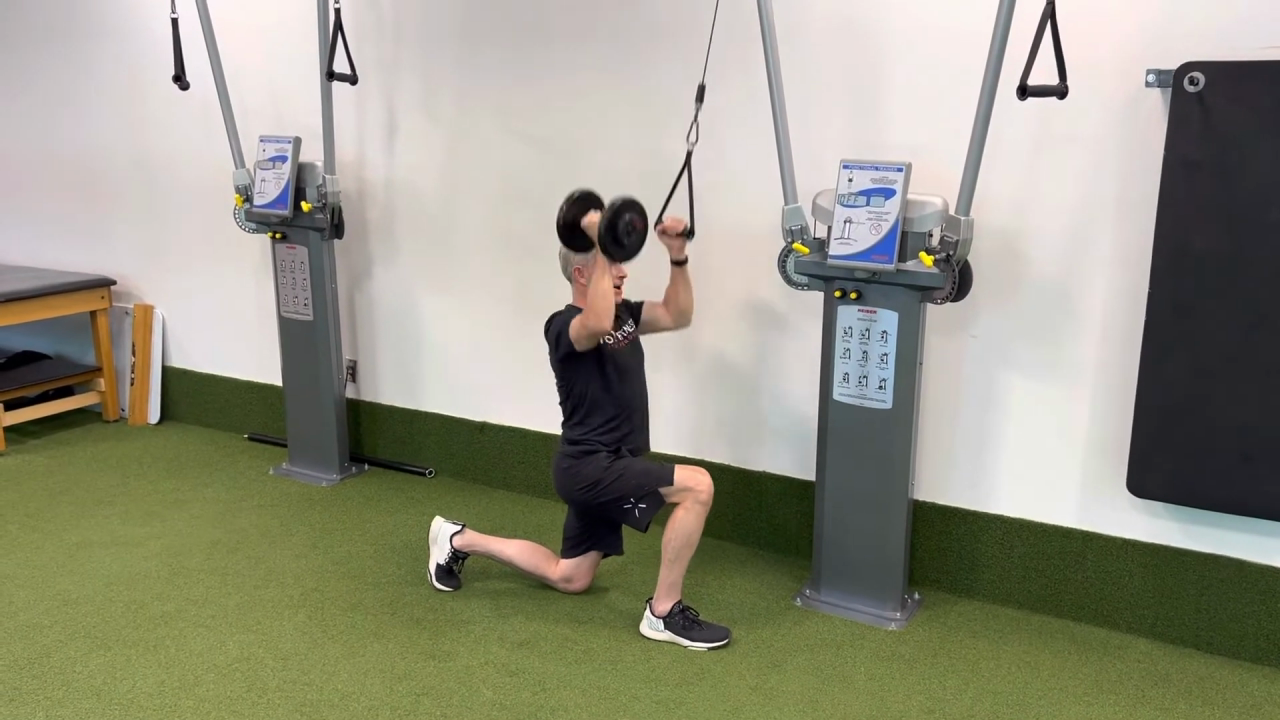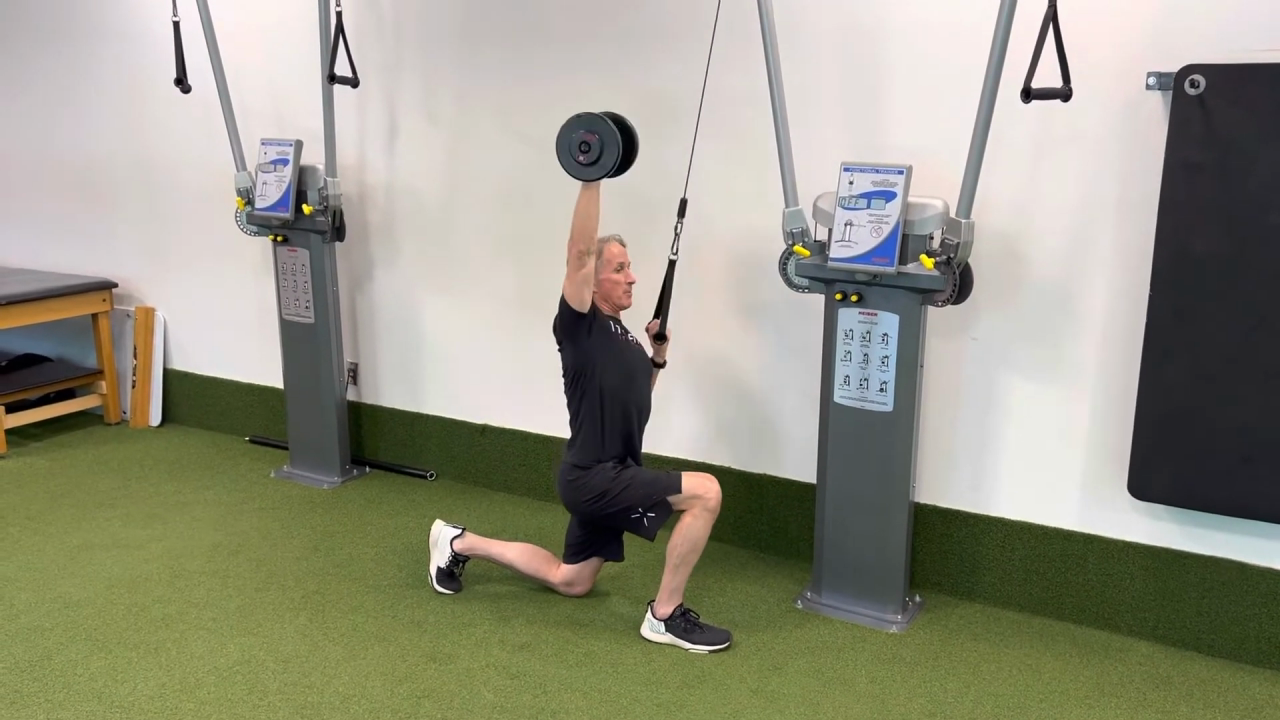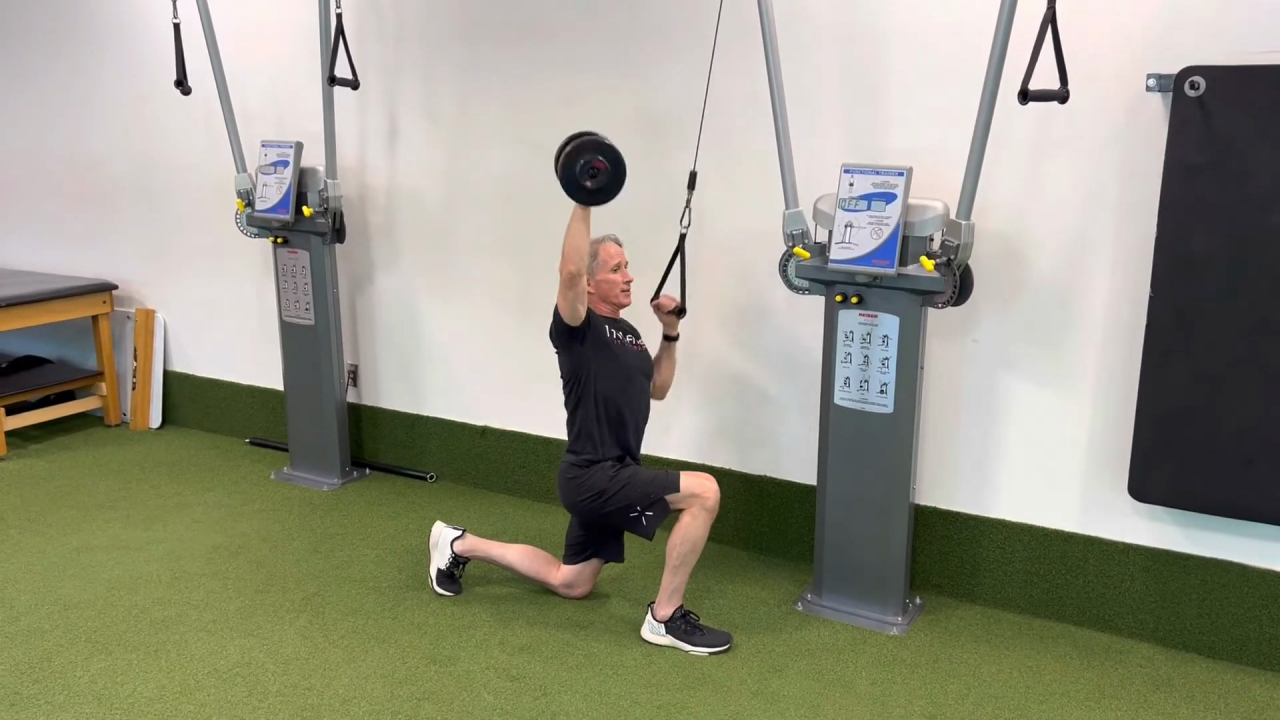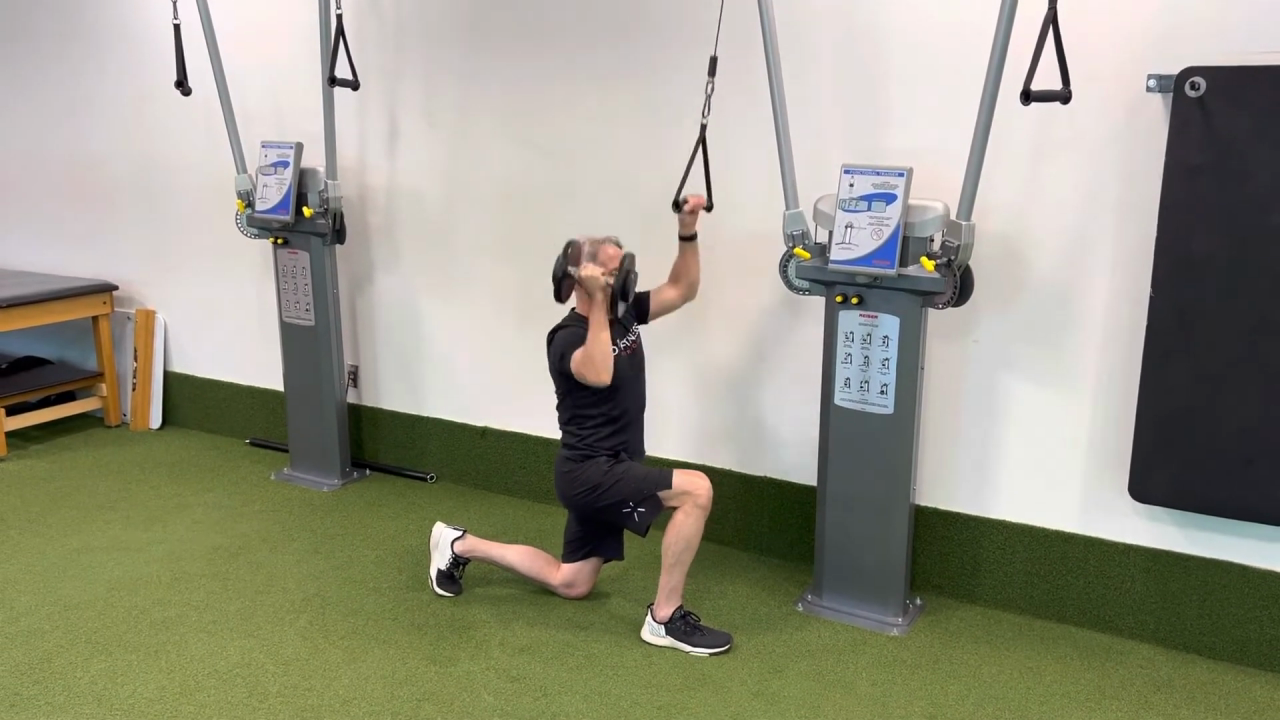
dt=0.5s
person 1, frame 1
left shoulder: (622, 313)
right shoulder: (564, 326)
left elbow: (680, 314)
right elbow: (596, 326)
left wrist: (678, 253)
right wrist: (596, 244)
left hip: (605, 466)
right hip: (591, 466)
left knee: (569, 577)
right knee: (697, 486)
left ankle: (459, 541)
right ankle: (664, 612)
person 1, frame 2
left shoulder: (618, 335)
right shoulder: (579, 323)
right elbow: (580, 251)
left wrist: (658, 357)
right wrist: (592, 177)
left hip: (608, 476)
right hip: (594, 478)
left knee: (569, 581)
right knee: (705, 493)
left ankle: (459, 544)
right ankle: (665, 616)
person 1, frame 3
left shoulder: (626, 332)
right shoulder: (576, 328)
left elbow: (656, 389)
right elbow: (568, 272)
left wrist: (669, 333)
right wrist: (583, 202)
left hip: (609, 474)
right hip: (594, 476)
left knee: (570, 582)
right knee: (703, 492)
left ankle: (460, 546)
right ankle: (665, 616)
person 1, frame 4
left shoulder: (625, 310)
right shoulder: (567, 336)
left elbow: (683, 289)
right elbow: (600, 375)
left wrist: (687, 231)
right wrist: (595, 307)
left hip: (606, 472)
right hip: (589, 473)
left knee: (570, 583)
right knee: (697, 489)
left ankle: (459, 545)
right ankle: (665, 618)
